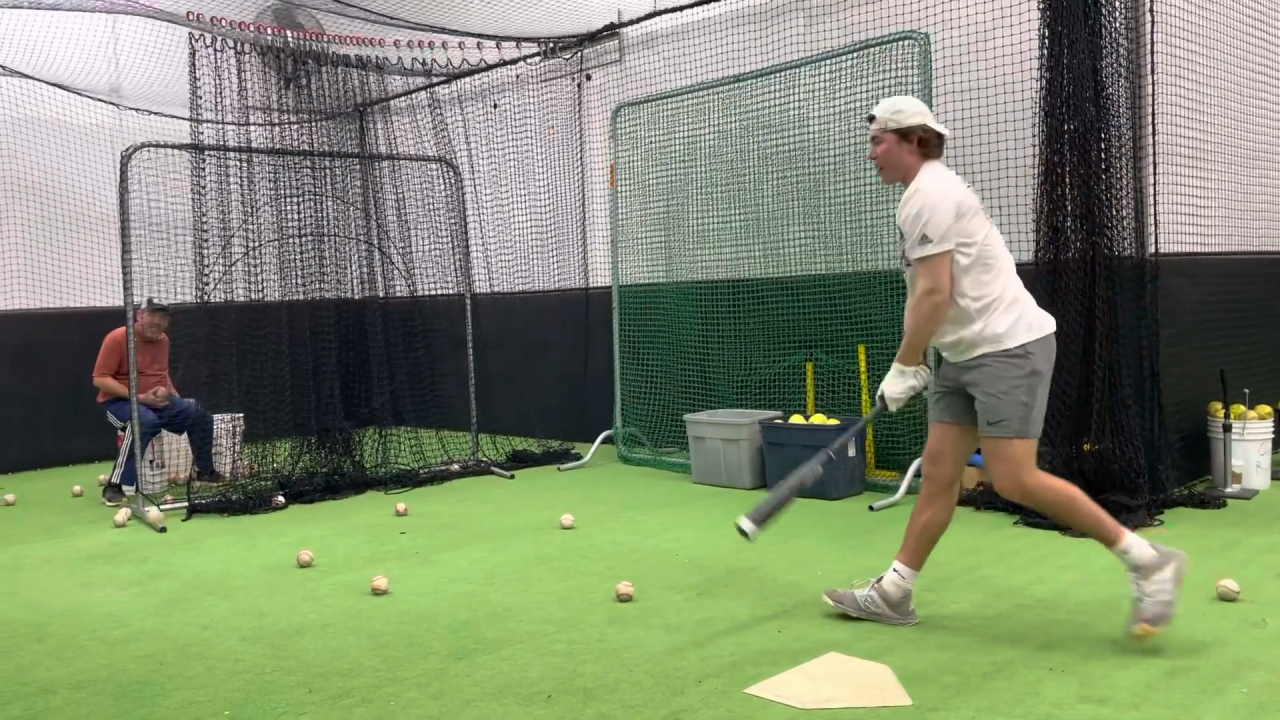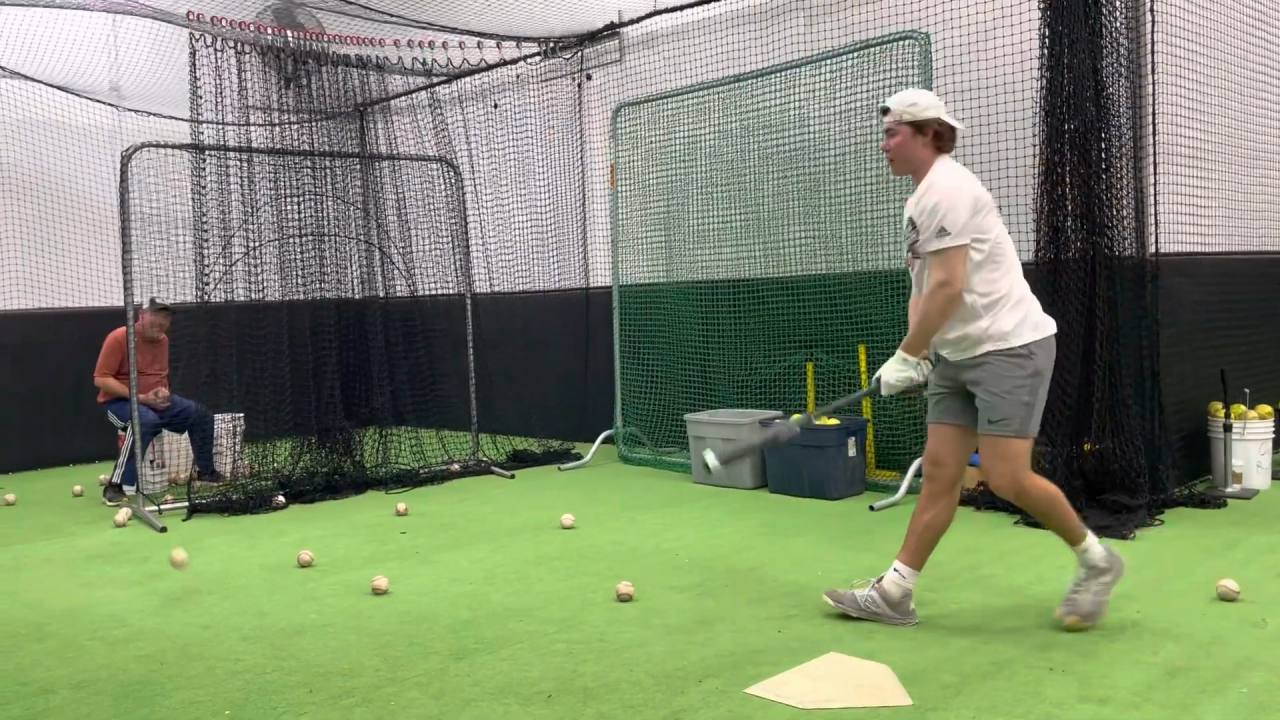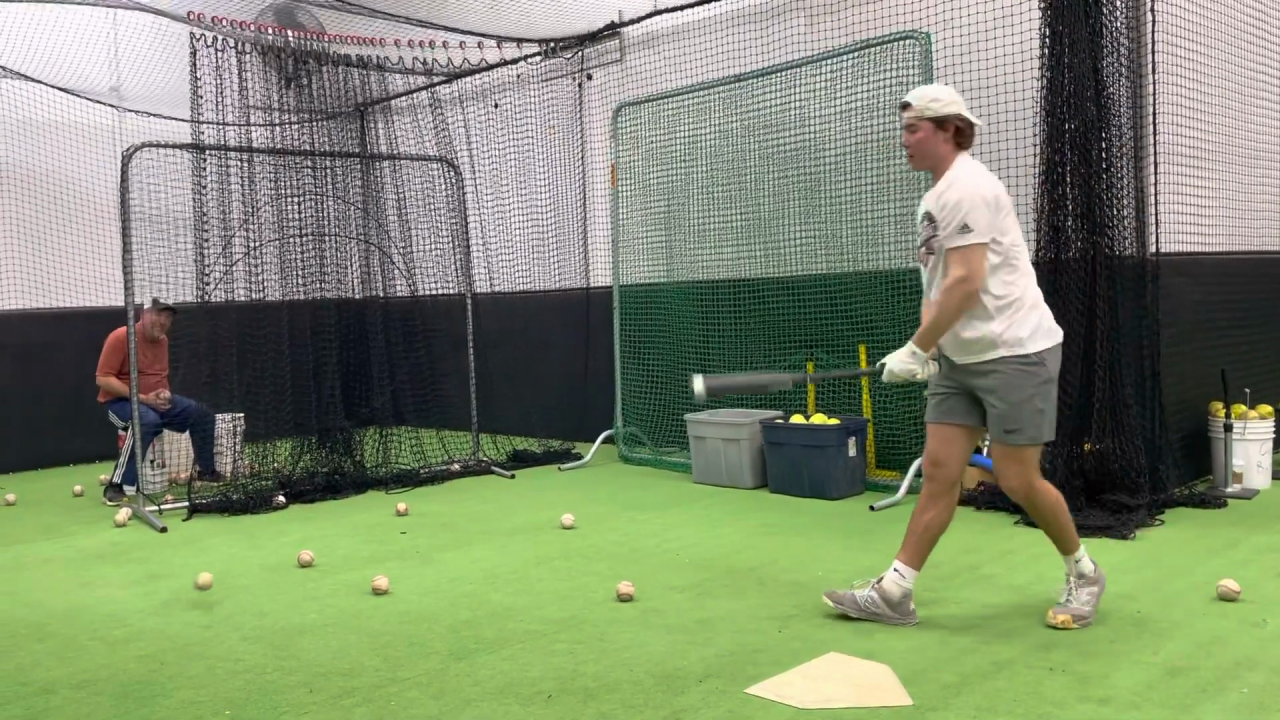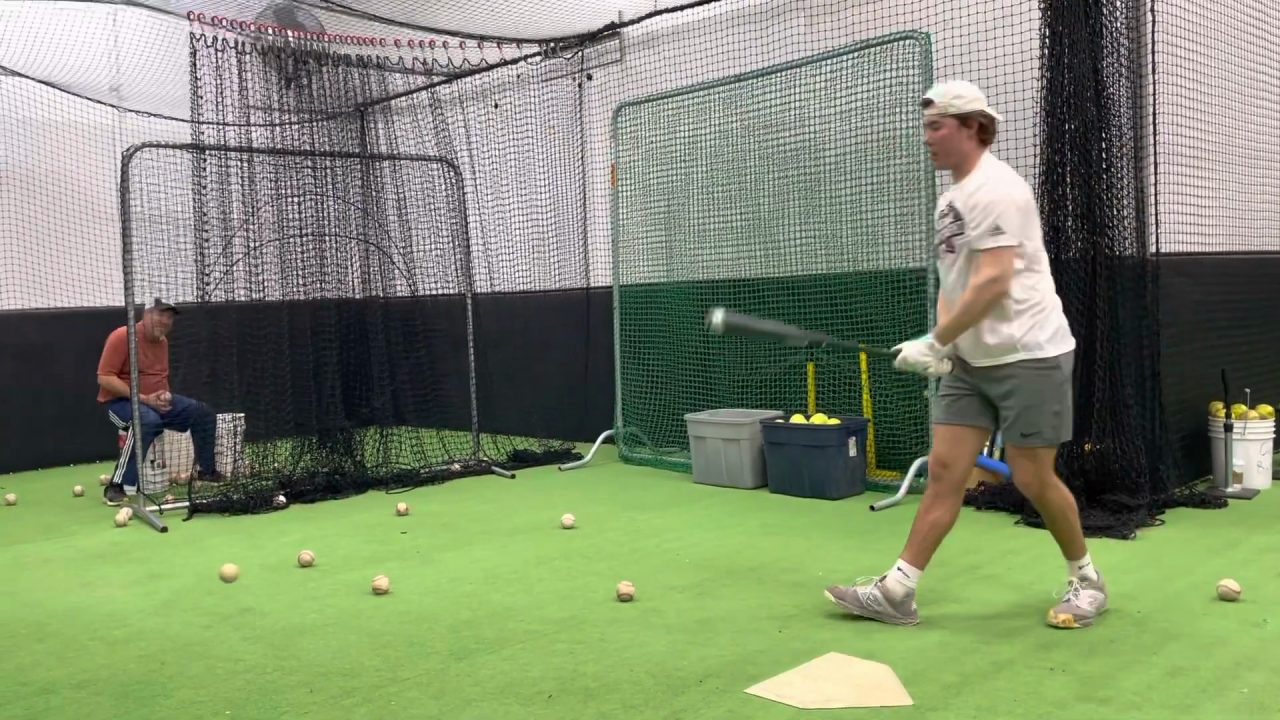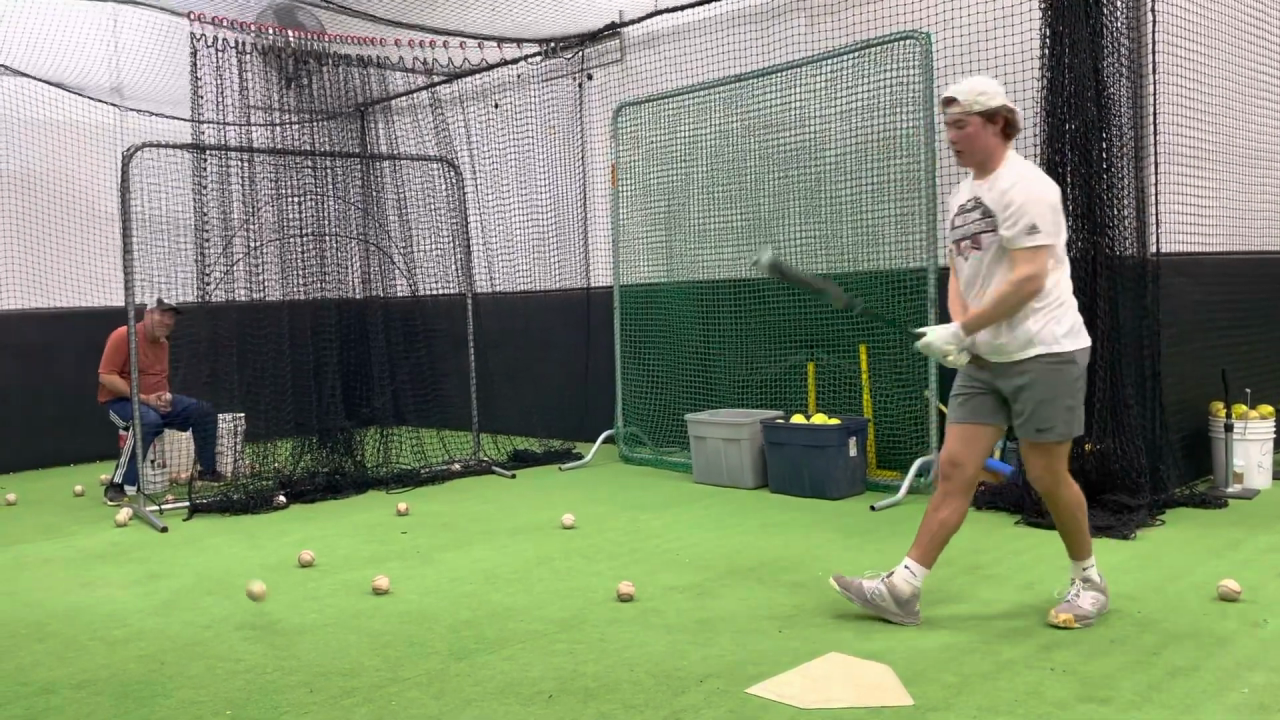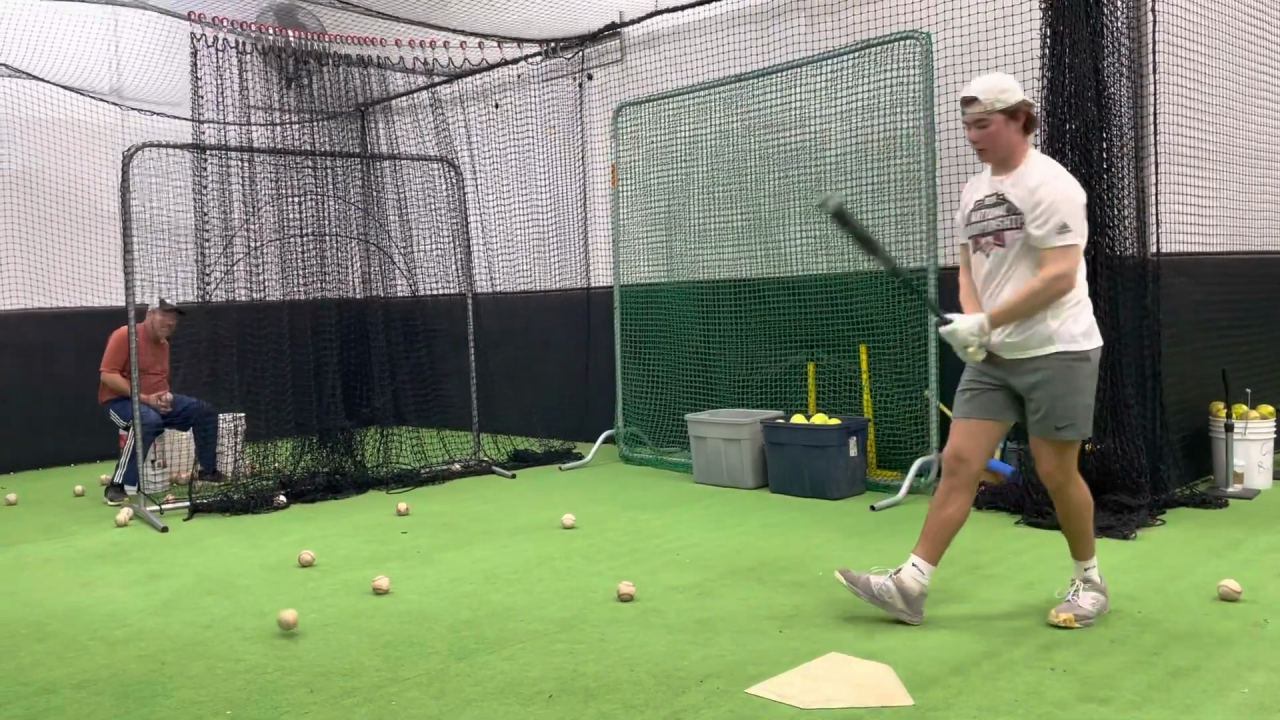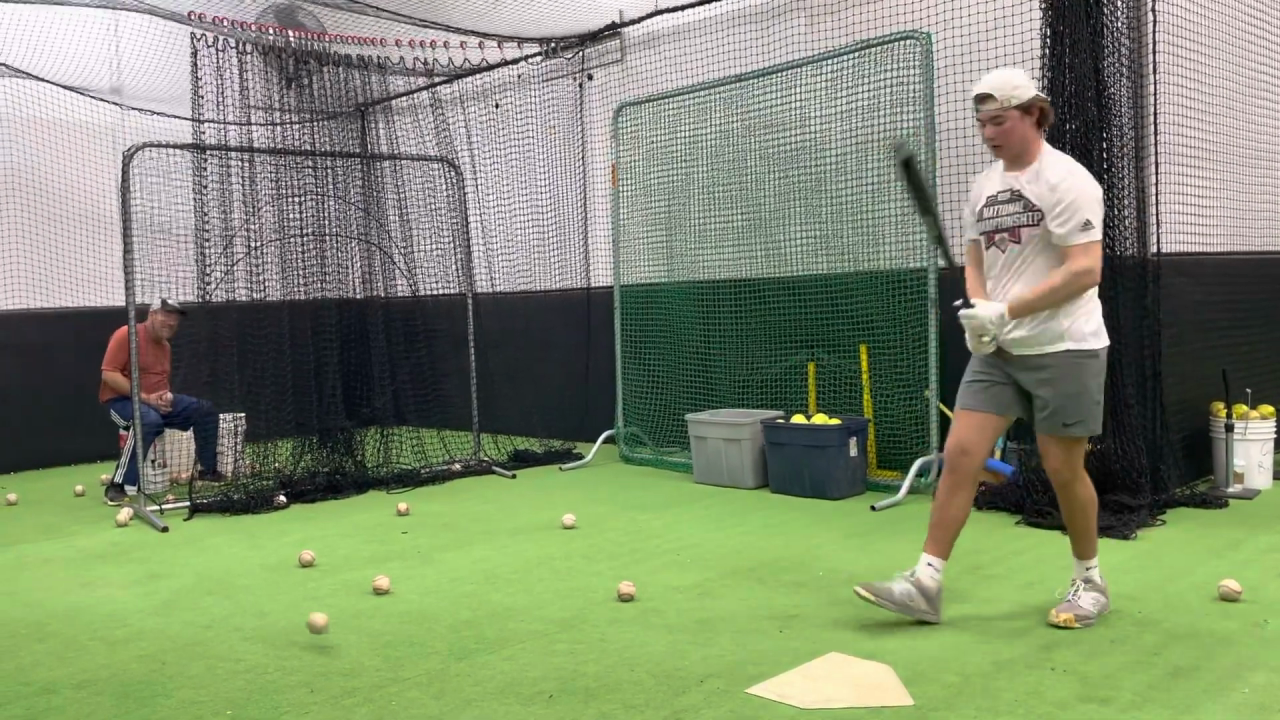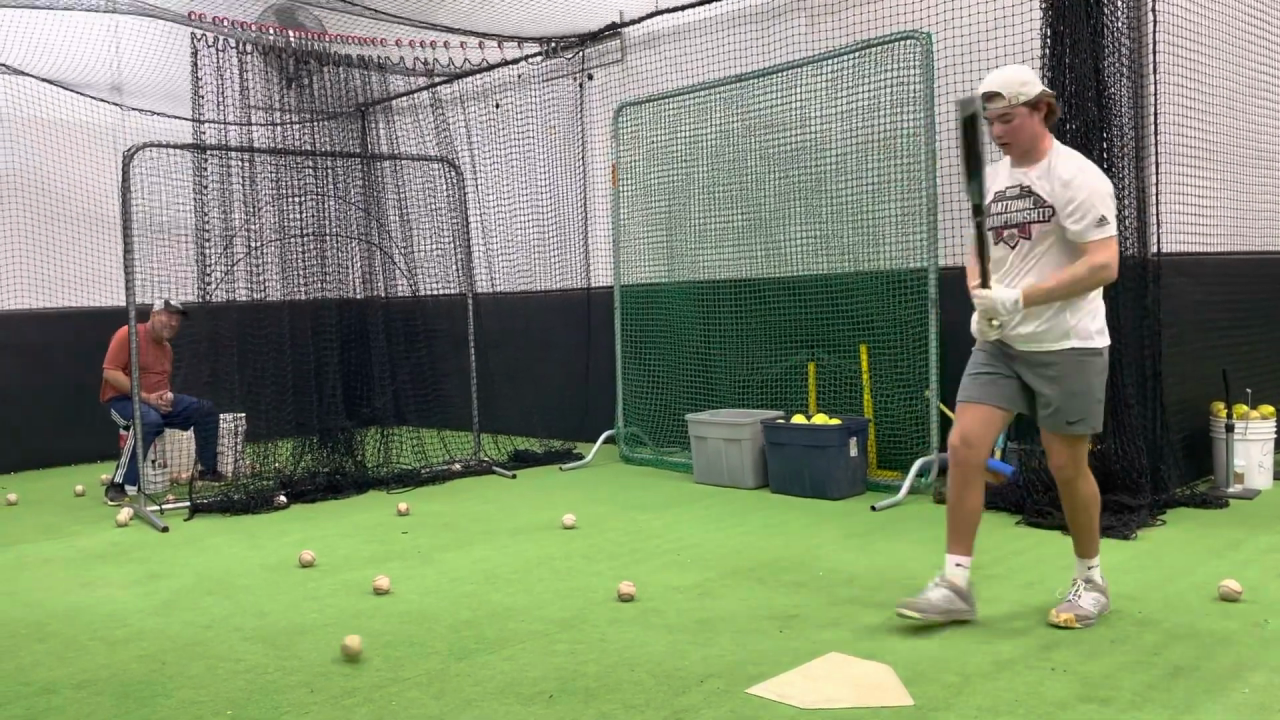
dt=0.1s
person 1, frame 1
left shoulder: (927, 196)
right shoulder: (930, 191)
left elbow: (933, 294)
right elbow: (932, 294)
left wrist: (904, 369)
right wrist: (916, 365)
left hip: (1010, 348)
right hip: (965, 355)
left knee: (1015, 481)
right knee: (938, 473)
left ankle: (1144, 558)
right ankle: (893, 591)
person 1, frame 2
left shoulder: (947, 187)
right shoulder: (929, 193)
left elbow: (948, 286)
left wrist: (907, 356)
right wrist: (918, 356)
left hip: (1011, 346)
right hip: (960, 353)
left knee: (1007, 478)
right knee: (938, 475)
left ankle: (1096, 557)
right ankle: (893, 591)
person 1, frame 3
left shoulder: (970, 187)
right shoulder: (935, 196)
left elbow: (966, 283)
left wrist: (916, 349)
right wrist: (925, 350)
left hip: (1017, 352)
right hip: (960, 358)
left knee: (1019, 481)
right knee: (938, 473)
left ankle: (1083, 572)
right ankle: (893, 591)
person 1, frame 4
left shoulder: (995, 187)
right shoulder: (953, 194)
left elbow: (993, 283)
left wrist: (934, 343)
right wrist: (943, 345)
left hip: (1031, 355)
right hip: (974, 360)
left knee: (1033, 480)
right knee: (944, 473)
left ankle: (1086, 577)
right ankle: (896, 590)
person 1, frame 5
left shoulder: (1025, 185)
right shoulder: (962, 194)
left elbow: (1032, 279)
left wrist: (959, 332)
right wrist: (956, 329)
left hip: (1045, 352)
right hip: (983, 356)
left knee: (1047, 475)
right knee: (953, 468)
left ankle: (1089, 581)
right ankle: (900, 588)
person 1, frame 6
left shoulder: (1049, 183)
right shoulder: (975, 189)
left elbow: (1060, 277)
left wrist: (984, 324)
right wrist: (971, 322)
left hip: (1058, 351)
right hip: (995, 354)
left knee: (1057, 473)
right knee: (958, 463)
left ankle: (1090, 581)
right ankle: (908, 584)
person 1, frame 7
left shoulder: (1067, 181)
right shoulder: (985, 184)
left elbow: (1085, 271)
left wrist: (1004, 311)
right wrist: (977, 314)
left hip: (1064, 348)
right hip: (998, 349)
left knee: (1064, 468)
right knee: (958, 456)
left ankle: (1090, 581)
right ankle: (923, 583)
person 1, frame 8
left shoulder: (1078, 176)
right shoulder: (991, 178)
left elbow: (1104, 266)
left wrist: (1018, 298)
right wrist: (982, 303)
left hip: (1068, 346)
right hip: (1001, 343)
left knee: (1068, 466)
right knee: (963, 449)
left ankle: (1090, 581)
right ankle: (955, 584)
person 2, frame 1
left shoulder: (163, 341)
right shoulder: (118, 338)
right elbow: (100, 379)
left wrist: (177, 399)
right wrist: (140, 397)
left hip: (157, 401)
right hip: (120, 401)
left knee: (200, 415)
right knee: (145, 421)
left ankle: (205, 471)
right ankle: (116, 486)
person 2, frame 2
left shoulder: (163, 340)
right shoulder: (119, 338)
right elbow: (101, 379)
left wrist: (170, 399)
right wrist: (141, 398)
left hip: (157, 401)
right hip: (121, 401)
left knee: (201, 415)
right knee: (147, 421)
left ankle: (206, 471)
right ankle: (117, 486)
person 2, frame 3
left shoulder: (162, 341)
right shoulder: (121, 337)
right elbow: (103, 379)
left wrist: (166, 398)
right wrist: (142, 398)
left hip: (157, 401)
right hip: (121, 400)
left knee: (201, 414)
right knee: (148, 421)
left ankle: (207, 471)
right ankle: (117, 486)
person 2, frame 4
left shoulder: (162, 341)
right shoulder: (122, 337)
right elbow: (104, 378)
left wrist: (166, 399)
right wrist: (143, 398)
left hip: (157, 401)
right hip: (122, 400)
left knee: (202, 413)
right knee: (149, 421)
left ankle: (207, 471)
right ankle: (118, 486)
person 2, frame 5
left shoulder: (163, 343)
right shoulder: (124, 336)
right elbow: (106, 377)
left wrist: (166, 399)
right wrist: (144, 399)
left hip: (157, 401)
right hip: (122, 400)
left knee: (204, 412)
right knee: (149, 421)
left ankle: (208, 471)
right ankle: (119, 486)
person 2, frame 6
left shoulder: (164, 344)
right shoulder: (125, 335)
right elbow: (108, 375)
left wrist: (166, 398)
right wrist: (144, 398)
left hip: (158, 401)
right hip: (122, 400)
left knee: (204, 411)
right knee: (150, 421)
left ankle: (208, 471)
right ankle: (119, 486)
person 2, frame 7
left shoulder: (165, 347)
right shoulder: (127, 334)
right elbow: (109, 374)
left wrist: (166, 398)
right wrist: (145, 398)
left hip: (158, 401)
right hip: (122, 399)
left knee: (205, 411)
right knee: (150, 421)
left ankle: (208, 470)
right ankle: (119, 486)
person 2, frame 8
left shoulder: (166, 348)
right shoulder: (129, 334)
right elbow: (110, 373)
left wrist: (167, 397)
right wrist: (145, 397)
left hip: (159, 401)
right hip: (123, 399)
left knee: (206, 410)
right knee: (150, 421)
left ankle: (208, 470)
right ankle: (119, 485)
